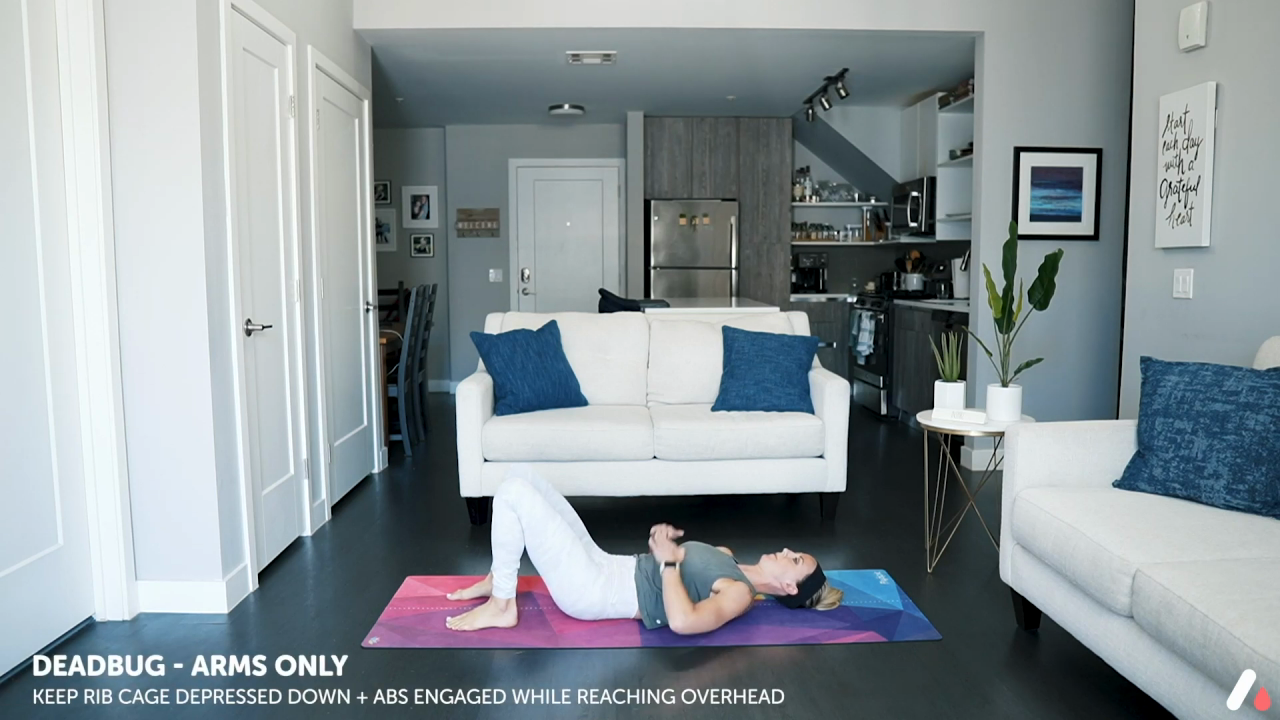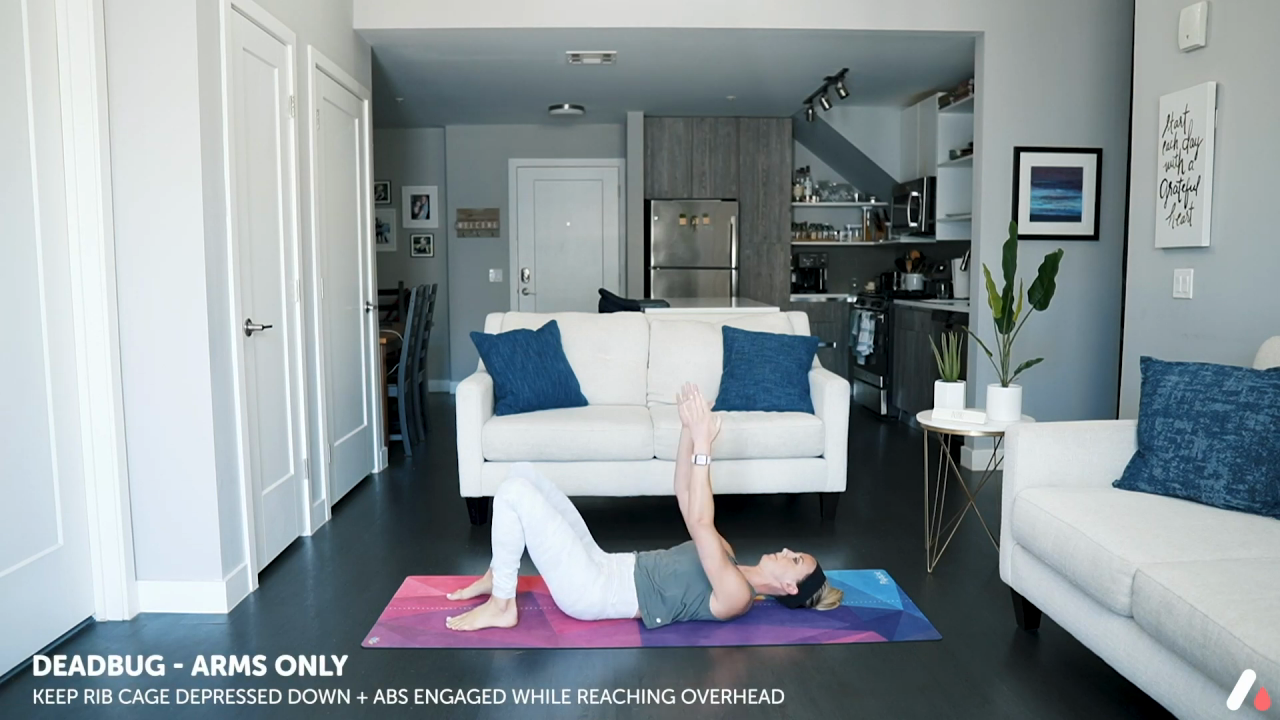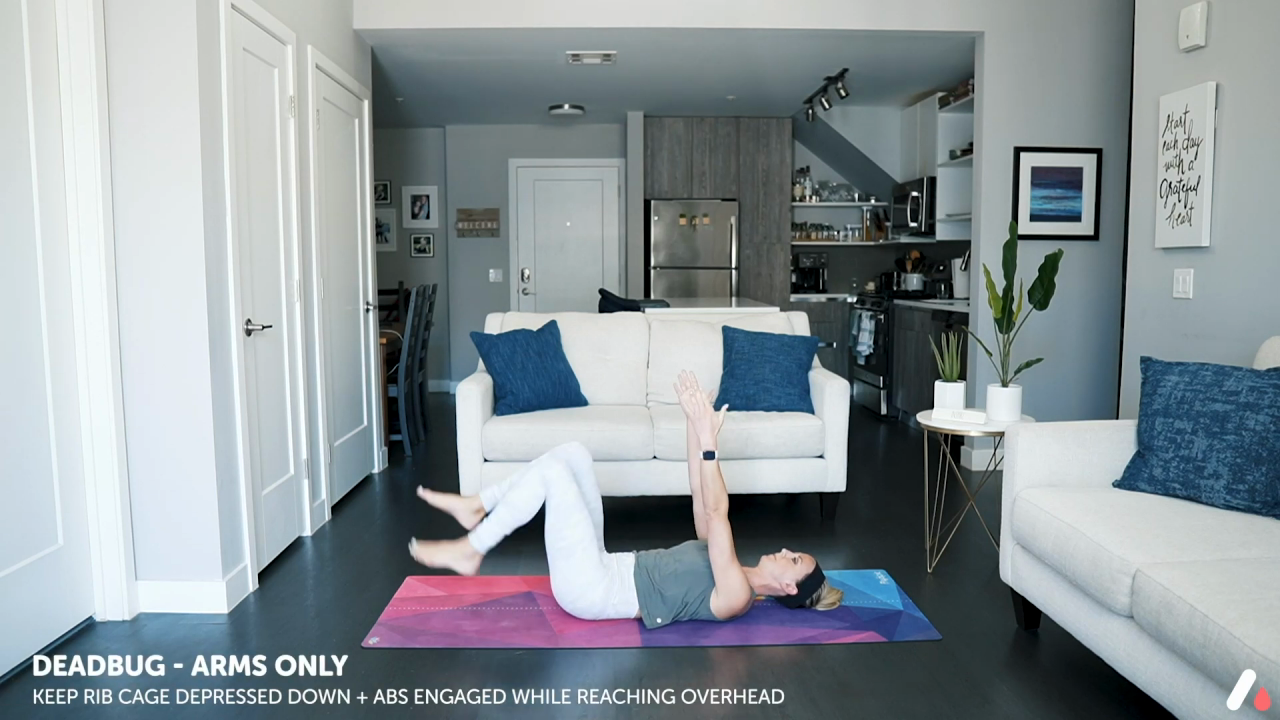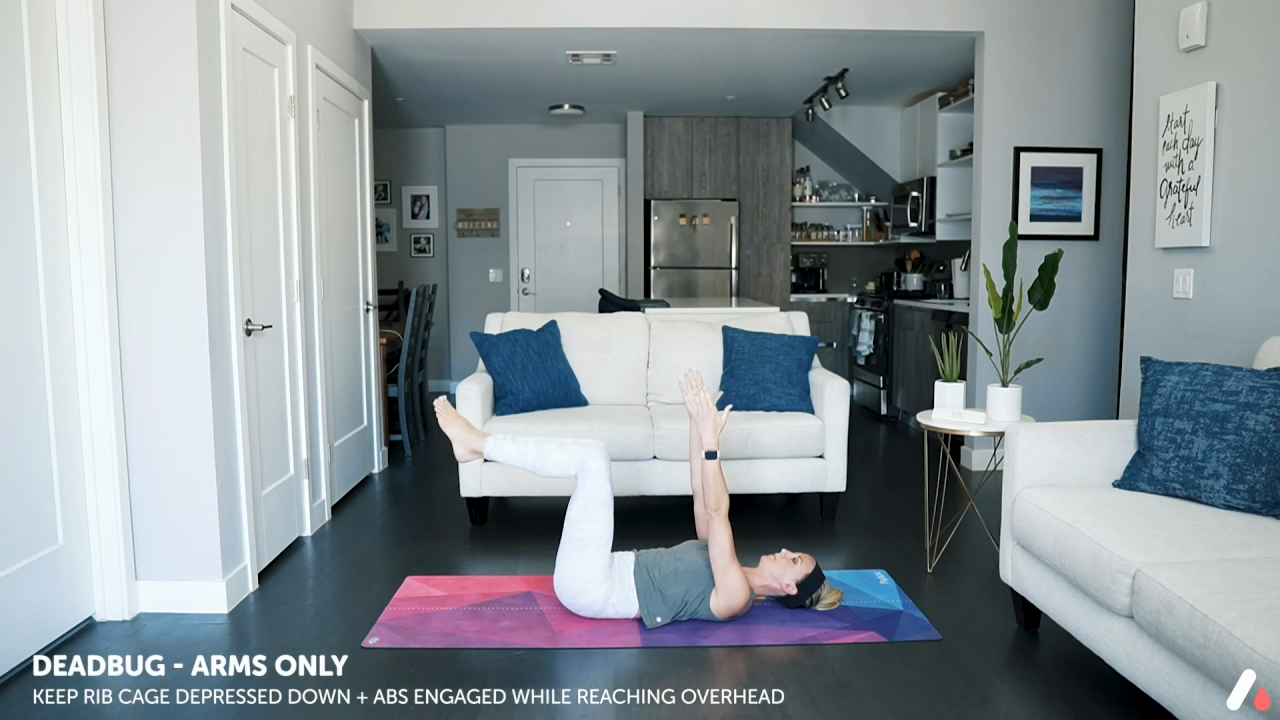
dt=0.5s
person 1, frame 1
left shoulder: (738, 596)
right shoulder: (728, 559)
left elbow: (681, 619)
left wrist: (668, 560)
right wrist: (665, 540)
left hip: (590, 590)
right hip: (601, 568)
left knee: (513, 492)
right knee: (522, 474)
left ankle: (501, 607)
right ankle: (497, 579)
person 1, frame 2
left shoulder: (736, 595)
right shoulder: (728, 558)
left elbow: (699, 522)
right elbow: (685, 494)
left wrist: (702, 447)
right wrist: (689, 431)
left hip: (589, 591)
right hip: (602, 569)
left knee: (514, 493)
right knee: (523, 474)
left ankle: (501, 605)
right ankle: (497, 576)
person 1, frame 3
left shoulder: (736, 595)
right shoulder: (726, 567)
left elbow: (716, 512)
right elbow: (701, 495)
left wrist: (709, 440)
right wrist: (694, 422)
left hip: (587, 590)
right hip: (599, 576)
left knee: (553, 472)
right knee: (573, 454)
left ankle: (470, 550)
right ankle: (476, 509)
person 1, frame 4
left shoulder: (736, 595)
right shoulder: (730, 570)
left elbow: (716, 513)
right elbow: (701, 496)
left wrist: (711, 440)
right wrist: (697, 422)
left hip: (588, 588)
right hip: (602, 576)
left knee: (592, 460)
right knee: (592, 454)
left ankle: (480, 443)
right ankle: (479, 445)
